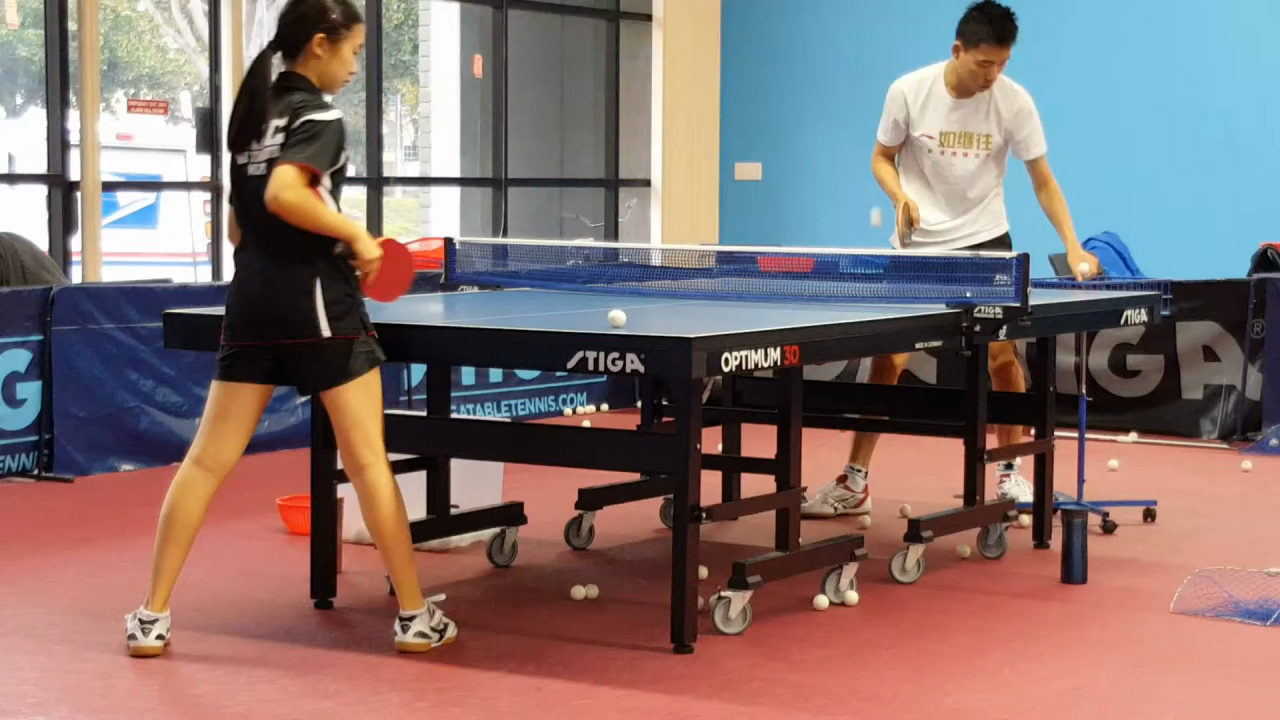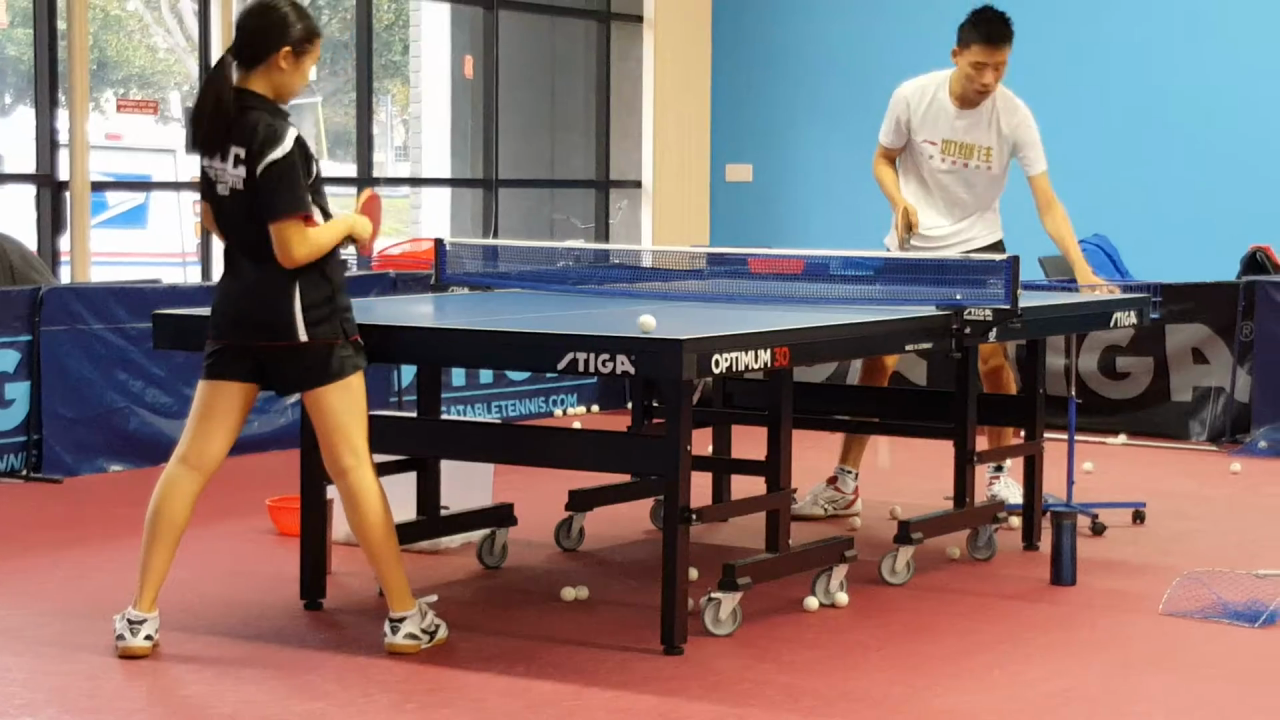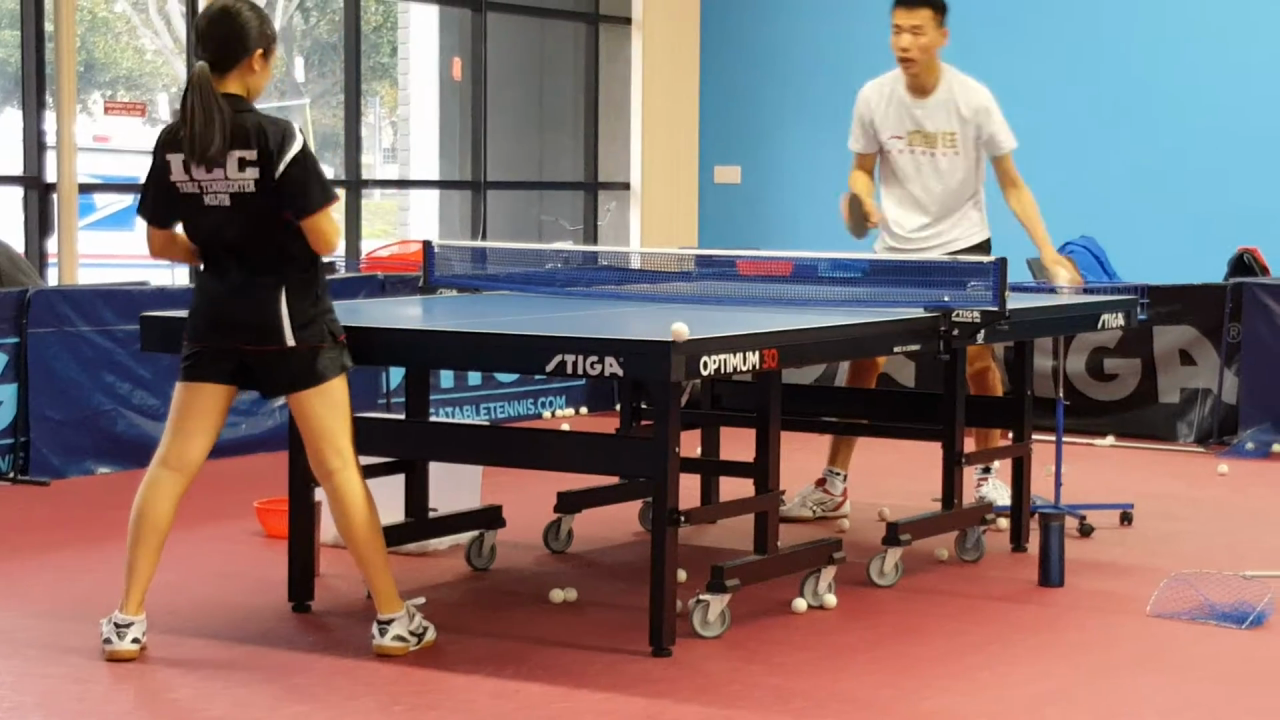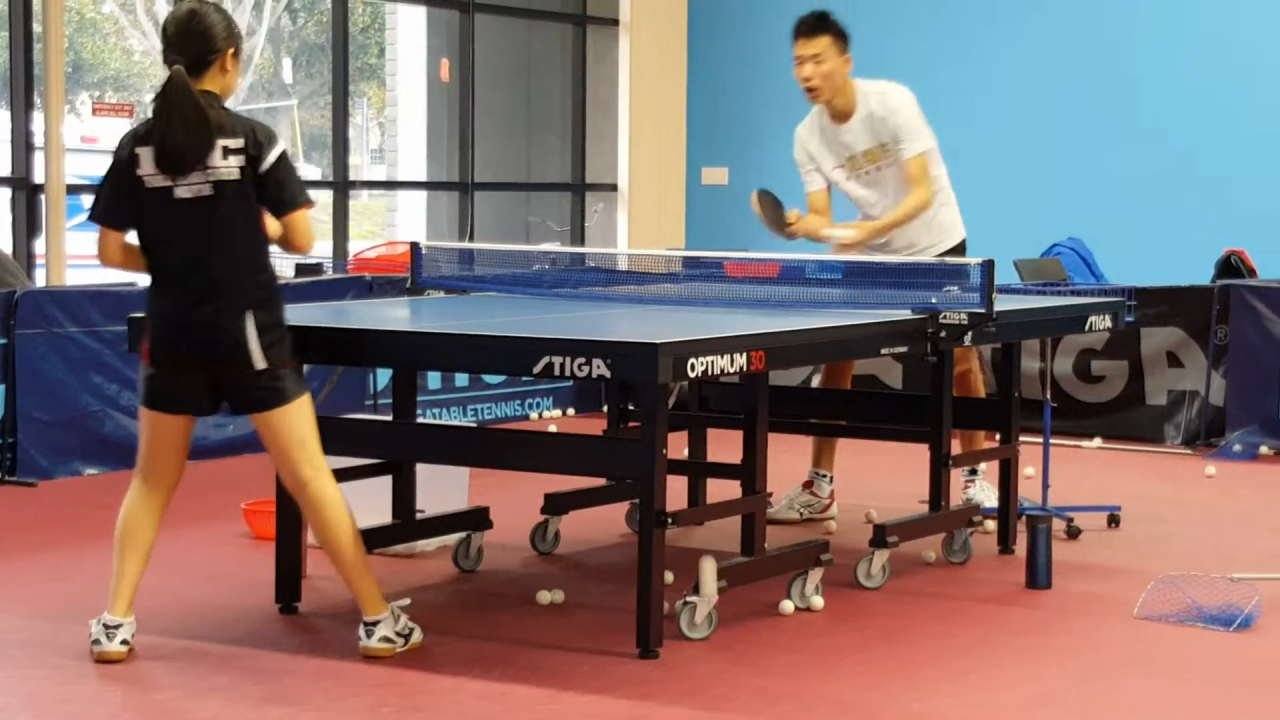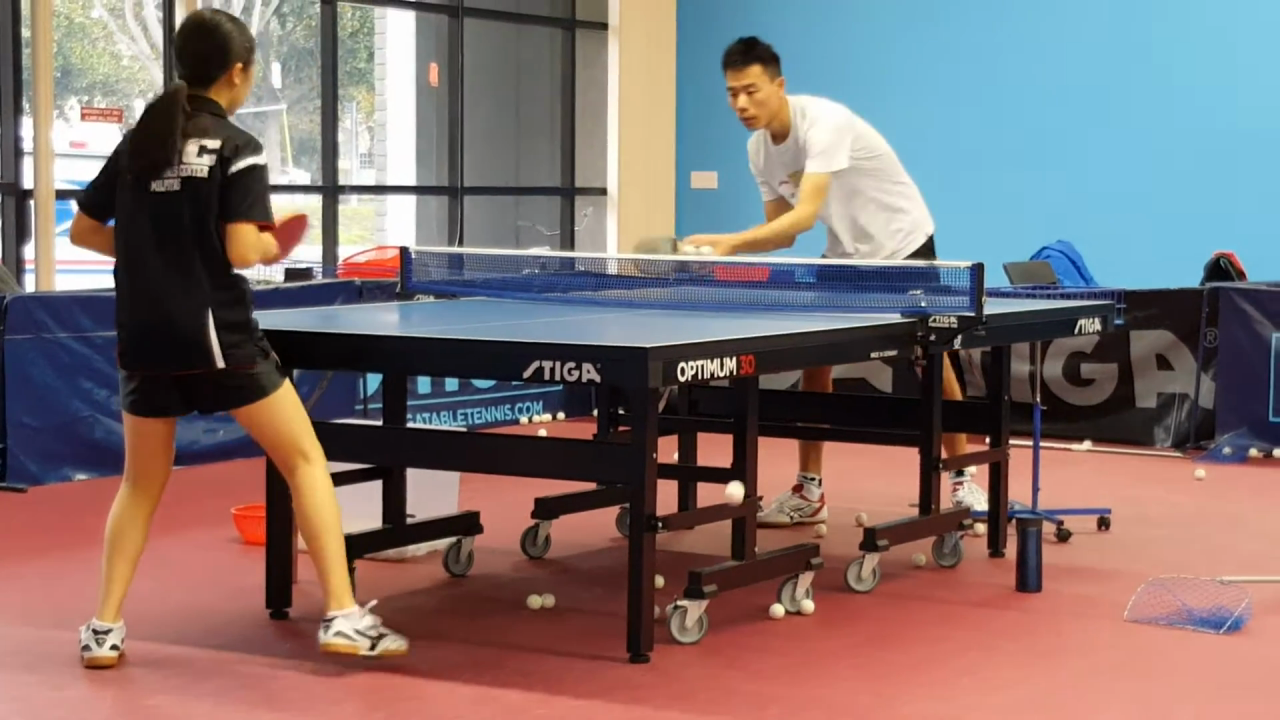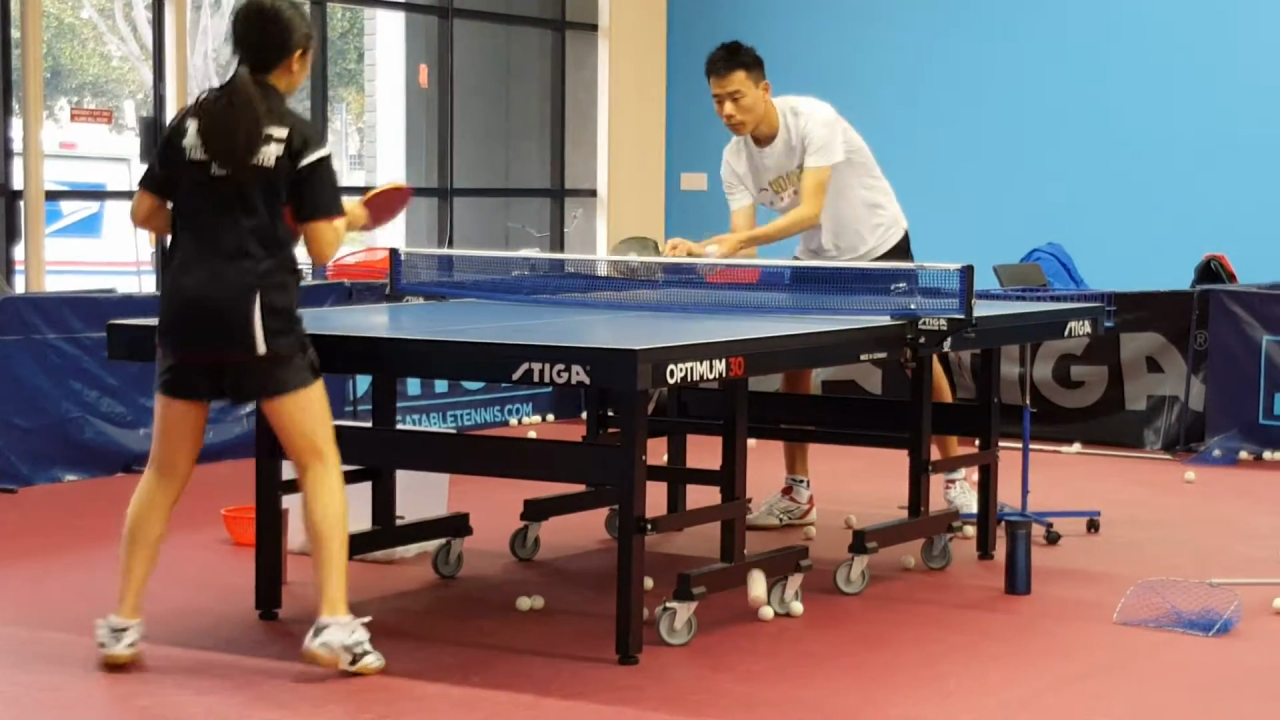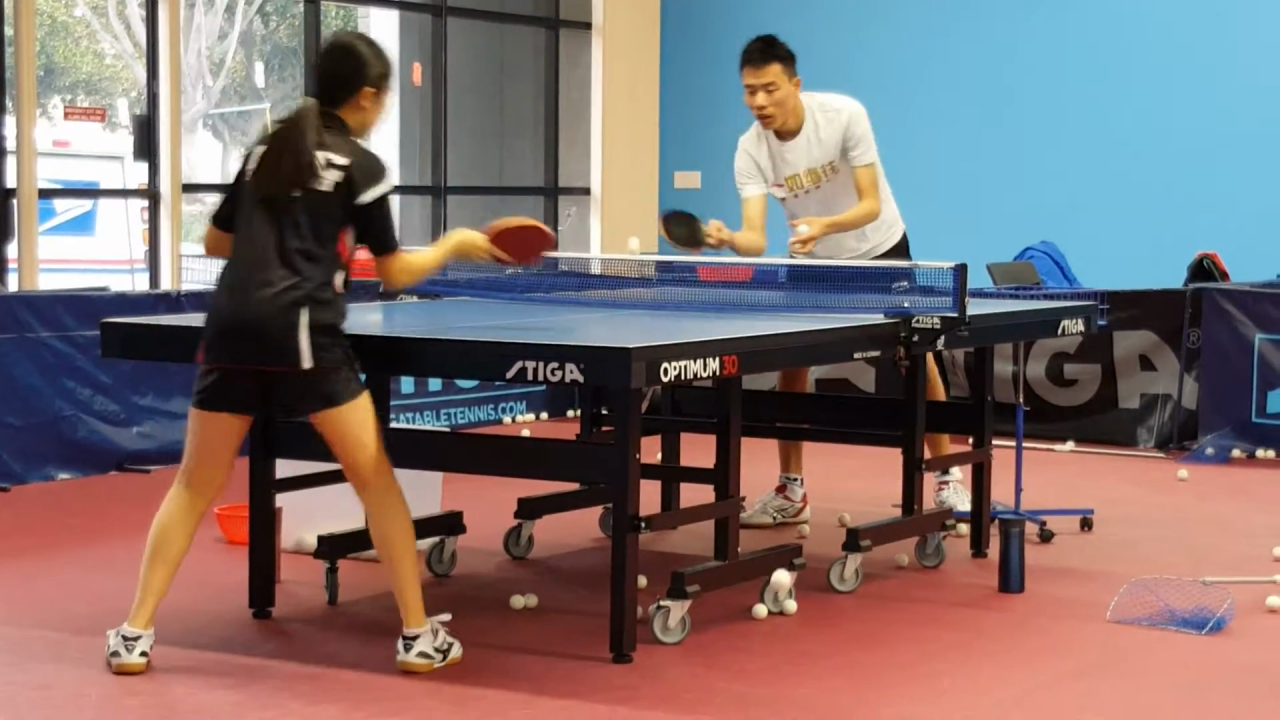
dt=0.3s
person 1, frame 1
left shoulder: (253, 115)
right shoulder: (317, 115)
right elbow: (282, 194)
right wrist: (354, 233)
left hip: (251, 307)
right hip: (319, 308)
left knee: (207, 461)
right knee: (369, 462)
left ankle: (150, 616)
right ankle: (415, 615)
person 1, frame 2
left shoulder: (219, 123)
right shoulder: (277, 135)
right elbow: (293, 250)
right wrist: (350, 224)
left hip: (237, 311)
right hip: (305, 313)
left knee: (192, 460)
right knee: (351, 465)
left ankle: (139, 616)
right ankle: (405, 616)
person 1, frame 3
left shoulder: (173, 142)
right shoulder: (277, 137)
left elbow: (162, 245)
right elbow: (325, 241)
right wrist: (322, 205)
left hip: (214, 319)
right hip: (290, 318)
left knee: (170, 465)
right knee: (337, 469)
left ankle: (126, 621)
right ankle: (393, 619)
person 1, frame 4
left shoulder: (137, 145)
right shoulder: (253, 139)
left elbow: (110, 252)
right elbow: (301, 240)
left hip: (172, 337)
right hip: (247, 332)
left knee: (152, 481)
right knee: (309, 478)
left ankle: (114, 622)
right ankle: (378, 620)
person 1, frame 5
left shoulder: (138, 137)
right shoulder: (237, 148)
left elbow: (84, 230)
right elbow: (245, 253)
right wrist: (276, 237)
left hip: (144, 333)
right hip: (216, 330)
left knee: (141, 482)
right knee: (305, 461)
left ankle: (104, 628)
right ankle: (343, 614)
person 1, frame 6
left shoulder: (191, 121)
right shoulder: (299, 136)
left elbow: (145, 213)
right elbow: (322, 249)
right wrist: (349, 217)
left hip: (185, 312)
right hip: (256, 316)
left knee: (166, 471)
right knee: (321, 464)
left ankle: (121, 624)
right ankle: (334, 624)
person 1, frame 7
left shoulder: (268, 151)
right shoulder: (360, 167)
left elbow: (215, 241)
right elbow: (395, 273)
right wrist: (459, 244)
left hip: (230, 329)
right hip: (300, 332)
left knee: (195, 487)
right knee: (375, 479)
left ankle: (134, 634)
right ankle: (418, 634)
person 2, frame 1
left shoulder: (1015, 102)
right shoulder: (908, 91)
left elbow: (1043, 183)
right elbow: (882, 157)
left wrist: (1072, 246)
right wrist: (901, 198)
left hip: (985, 239)
right hip: (917, 243)
left knee: (1002, 351)
right knee: (887, 358)
left ankle: (1010, 471)
right ankle: (854, 481)
person 2, frame 2
left shoulder: (1015, 116)
right shoulder: (912, 96)
left elbow: (1046, 203)
right elbow: (883, 159)
left wrist: (1081, 269)
right wrist: (900, 202)
left hip: (978, 245)
right hip: (911, 247)
left knee: (993, 357)
right knee: (877, 360)
left ankle: (999, 473)
right ankle: (845, 482)
person 2, frame 3
left shoulder: (974, 99)
right shoulder: (872, 98)
left elbow: (1012, 185)
right elbow: (862, 170)
left wrist: (1048, 253)
right wrist: (867, 202)
left hip: (964, 246)
right hip: (896, 248)
left knee: (978, 360)
right knee: (862, 362)
left ankle: (986, 475)
right ankle: (832, 483)
person 2, frame 4
left shoulder: (894, 102)
right shoulder: (808, 136)
left elbow: (923, 192)
right elbow: (820, 217)
left wrist: (866, 229)
right wrist: (804, 226)
left hip: (935, 246)
right hip: (871, 257)
left knee: (961, 361)
right knee: (836, 361)
left ankle: (974, 477)
right ankle: (820, 486)
person 2, frame 5
left shoulder: (824, 122)
right shoulder: (758, 149)
left elbow: (804, 216)
right elbow: (782, 233)
left wrist: (731, 243)
right wrist: (721, 243)
left hip: (903, 244)
right hip: (846, 254)
right knee: (814, 361)
left ankle: (962, 477)
right ankle: (809, 490)
person 2, frame 6
left shoulder: (814, 118)
right shoulder: (735, 158)
left elbow: (811, 211)
right elbow: (744, 240)
left wrist: (735, 242)
right wrist: (699, 249)
left hip: (879, 246)
right hip: (818, 258)
right knee: (793, 363)
left ankle: (955, 476)
right ankle: (797, 492)
person 2, frame 7
left shoulder: (844, 114)
right shoulder: (750, 149)
left elbow: (873, 205)
right elbow: (754, 235)
left wrist: (824, 226)
right wrist: (726, 237)
left hip: (880, 248)
right hip: (814, 261)
right knee: (792, 363)
left ankle: (946, 478)
right ankle: (790, 491)
